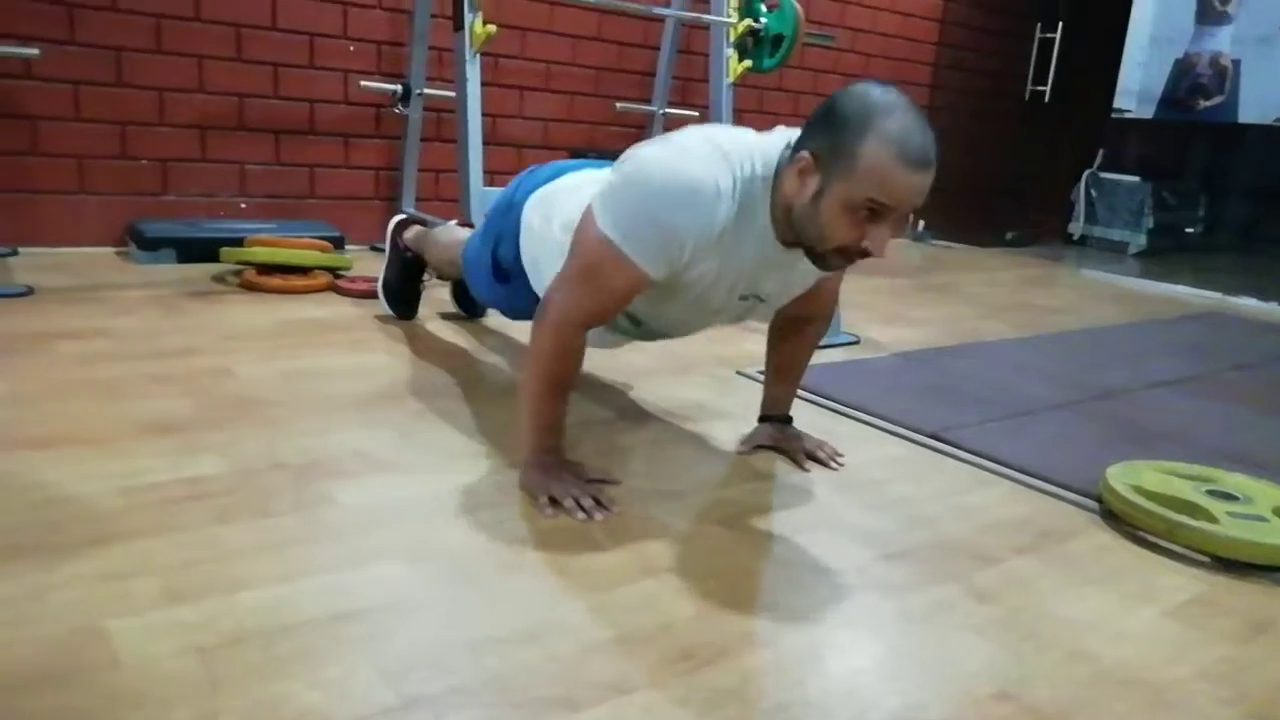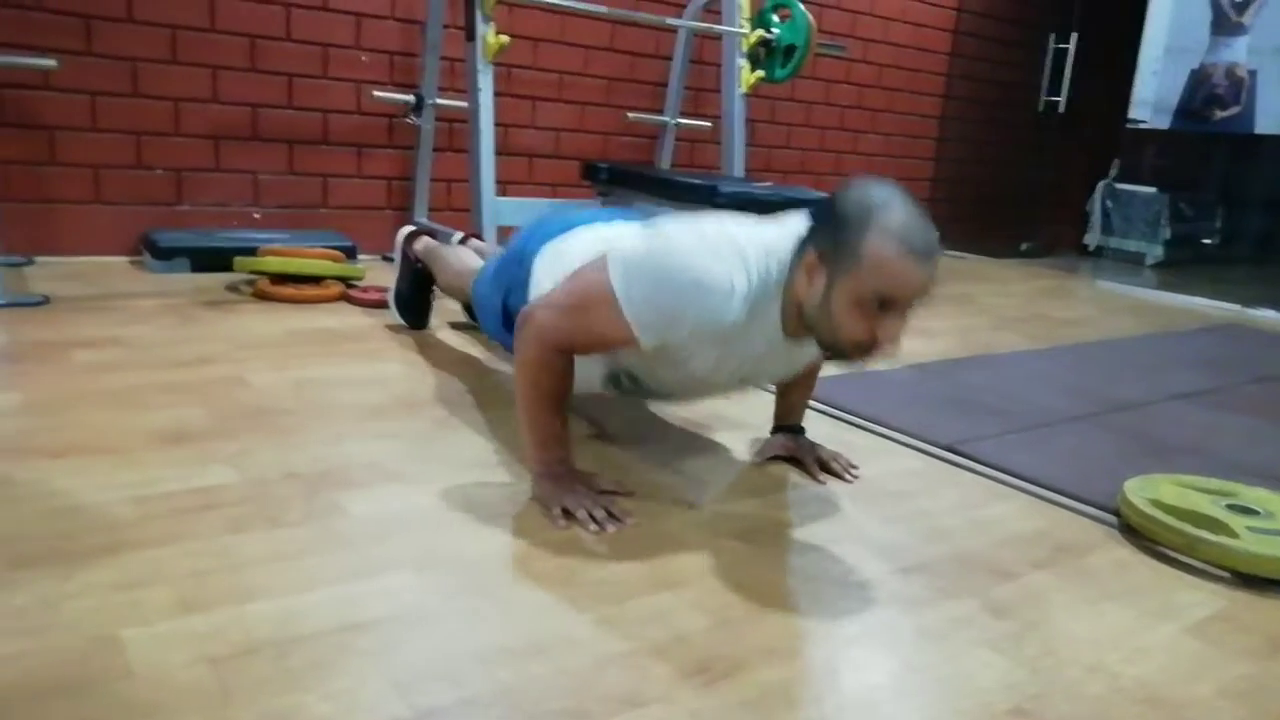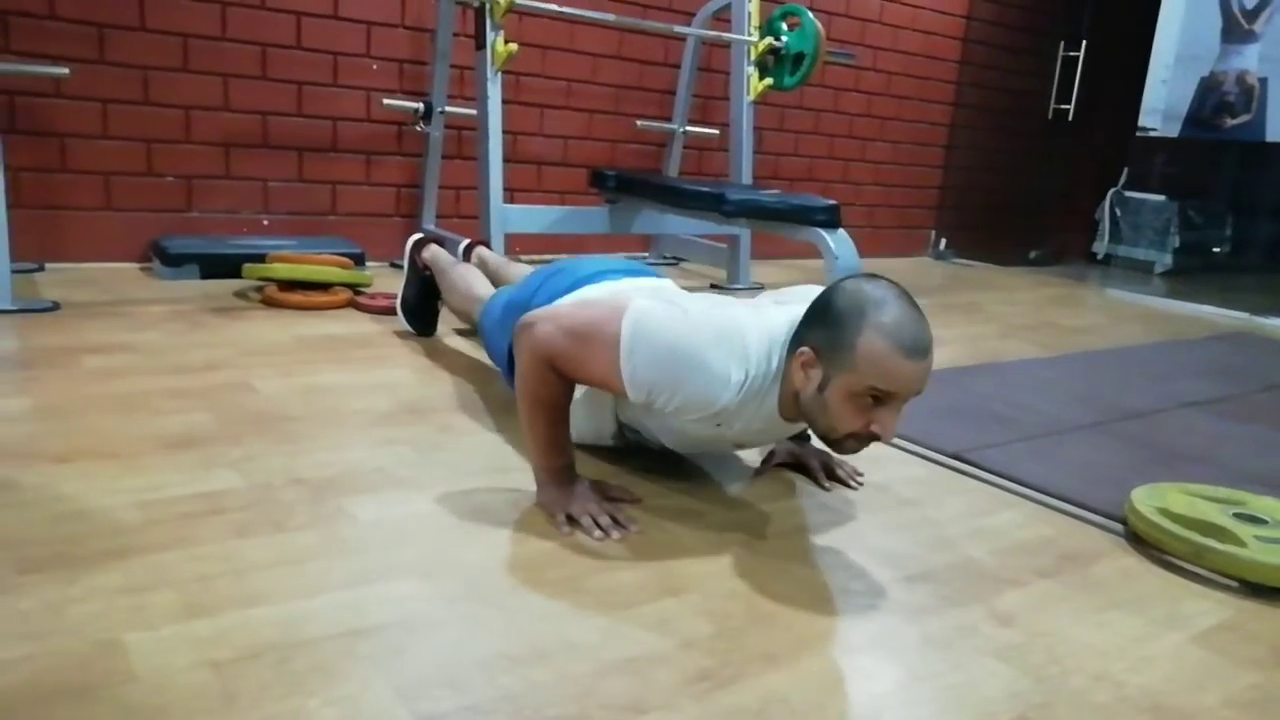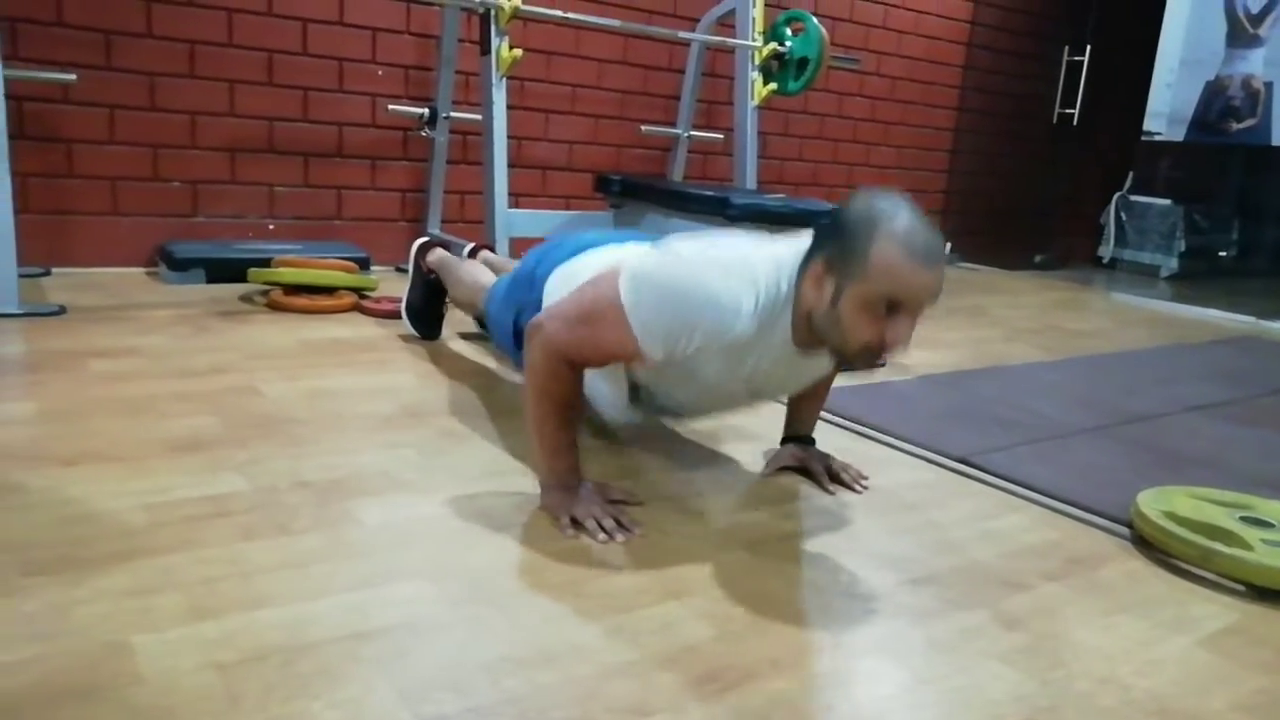
dt=0.3s
person 1, frame 1
left shoulder: (835, 205)
right shoulder: (685, 190)
left elbow: (804, 314)
right elbow: (564, 317)
left wrist: (776, 418)
right wrist: (540, 459)
left hip: (616, 212)
right hip: (542, 216)
right knee: (473, 266)
left ankle: (459, 234)
right ankle: (411, 239)
person 1, frame 2
left shoulder: (840, 278)
right shoulder: (710, 287)
right elbow: (541, 328)
left wrist: (788, 424)
right wrist: (549, 468)
left hip: (631, 243)
right hip: (557, 256)
right knee: (483, 287)
left ankle: (473, 244)
right ankle: (423, 250)
person 1, frame 3
left shoulder: (833, 333)
right shoulder: (712, 367)
right elbow: (538, 337)
left wrist: (794, 436)
right wrist: (555, 480)
left hip: (639, 291)
right hip: (553, 311)
right knee: (492, 308)
left ankle: (478, 253)
right ankle: (431, 256)
person 1, frame 4
left shoulder: (850, 296)
right shoulder: (716, 297)
right elbow: (549, 338)
left wrist: (798, 440)
right wrist: (562, 482)
left hip: (636, 274)
right hip: (565, 286)
right knee: (494, 306)
left ankle: (482, 257)
right ankle: (436, 262)
